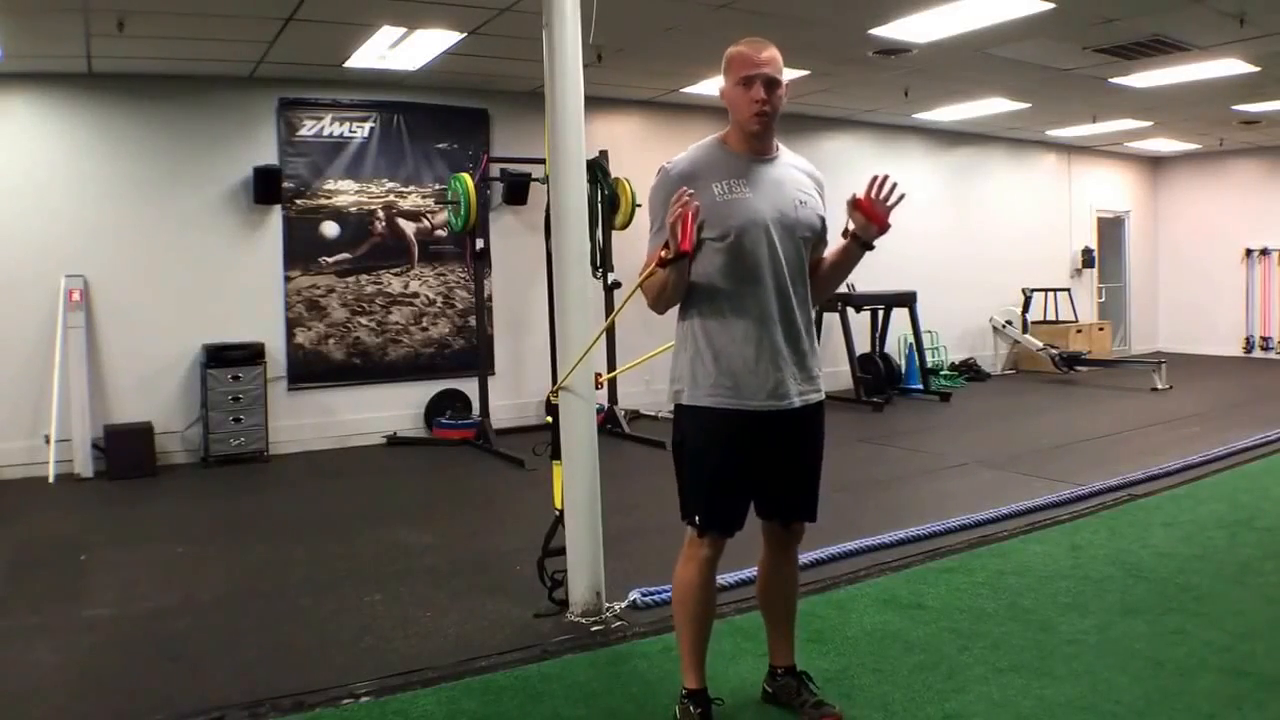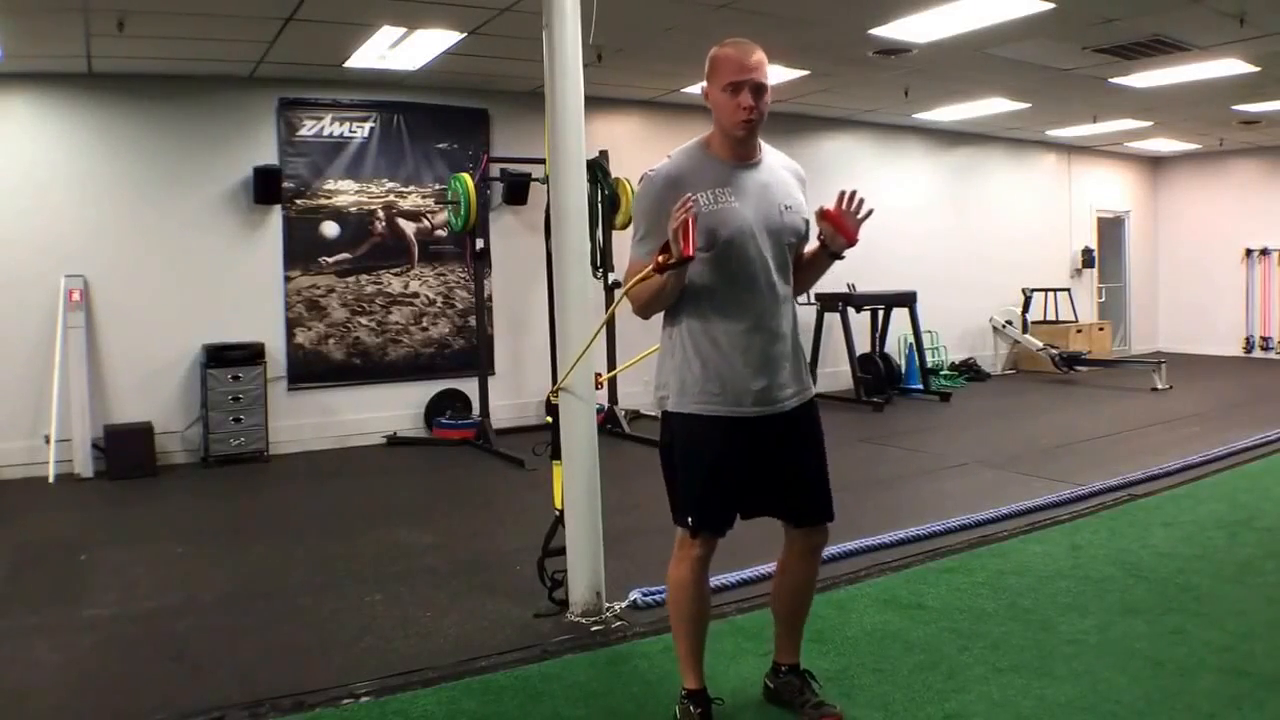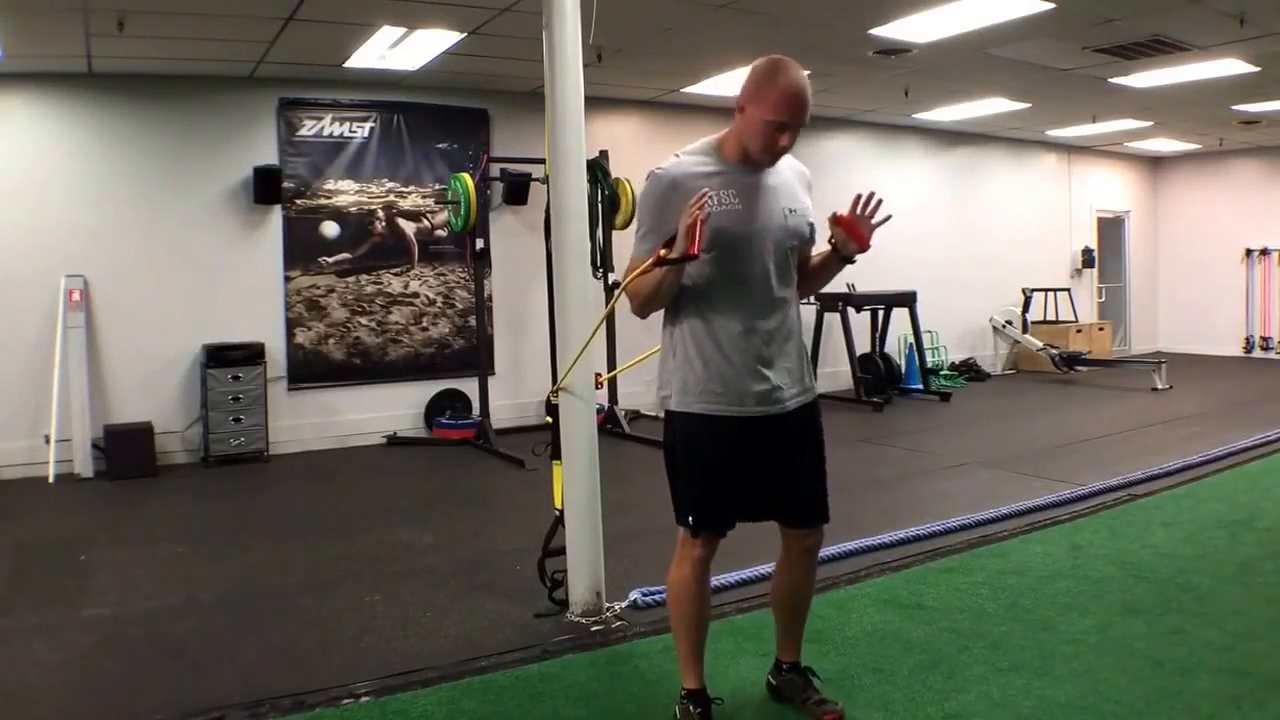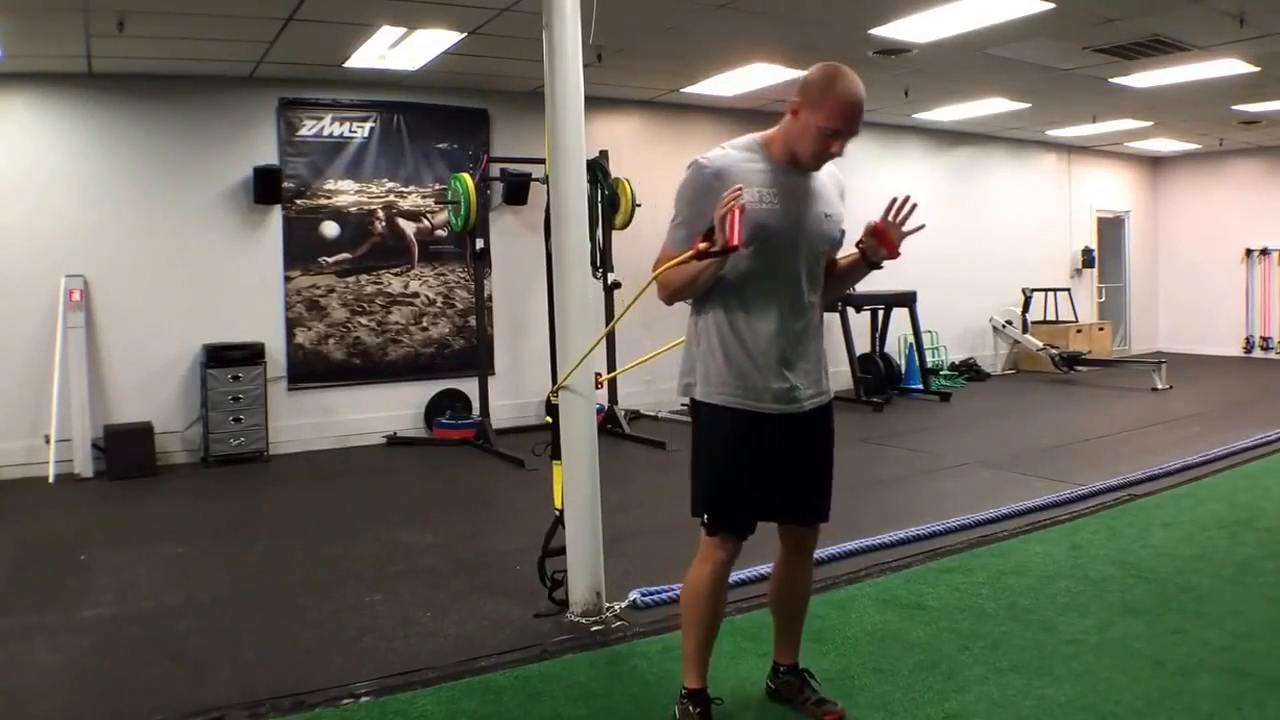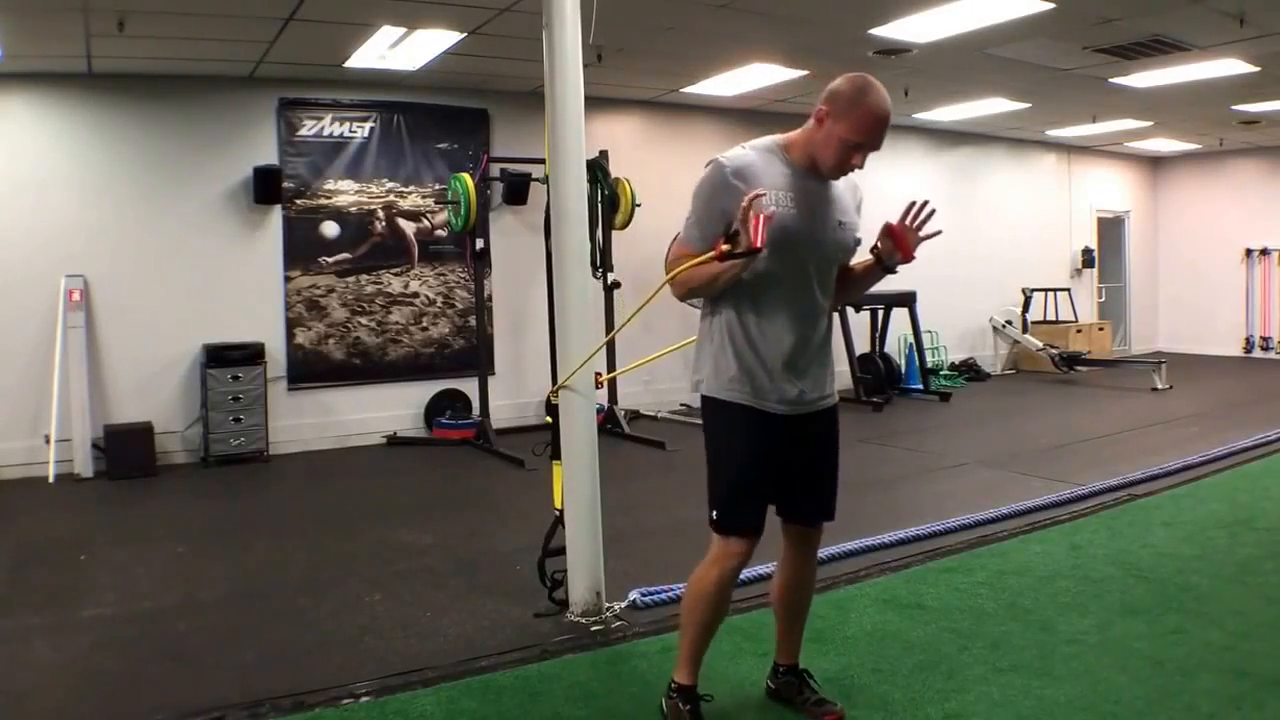
dt=0.3s
person 1, frame 1
left shoulder: (806, 176)
right shoulder: (685, 175)
right elbow: (657, 299)
left wrist: (859, 240)
right wrist: (678, 254)
left hip: (798, 393)
right hip: (716, 396)
left knee: (785, 535)
right knee: (706, 542)
person 1, frame 2
left shoulder: (790, 175)
right shoulder: (669, 180)
right elbow: (640, 301)
left wrist: (830, 249)
right wrist: (674, 260)
left hip: (788, 394)
right hip: (703, 401)
left knee: (809, 534)
right knee: (698, 542)
person 1, frame 3
left shoulder: (797, 179)
right shoulder: (676, 180)
right elbow: (639, 298)
left wrist: (842, 252)
right wrist: (679, 255)
left hip: (790, 395)
right hip: (706, 401)
left knee: (805, 537)
right knee: (698, 545)
person 1, frame 4
left shoulder: (831, 185)
right shoulder: (715, 172)
right elbow: (667, 286)
left wrist: (869, 257)
right wrist: (718, 248)
left hip: (806, 395)
right hip: (729, 396)
left knee: (802, 538)
right knee: (720, 544)
person 1, frame 5
left shoulder: (846, 193)
right shoulder: (735, 172)
right elbow: (683, 283)
left wrist: (885, 260)
right wrist: (742, 253)
left hip: (813, 394)
right hip: (740, 392)
left knee: (805, 536)
right knee: (733, 545)
